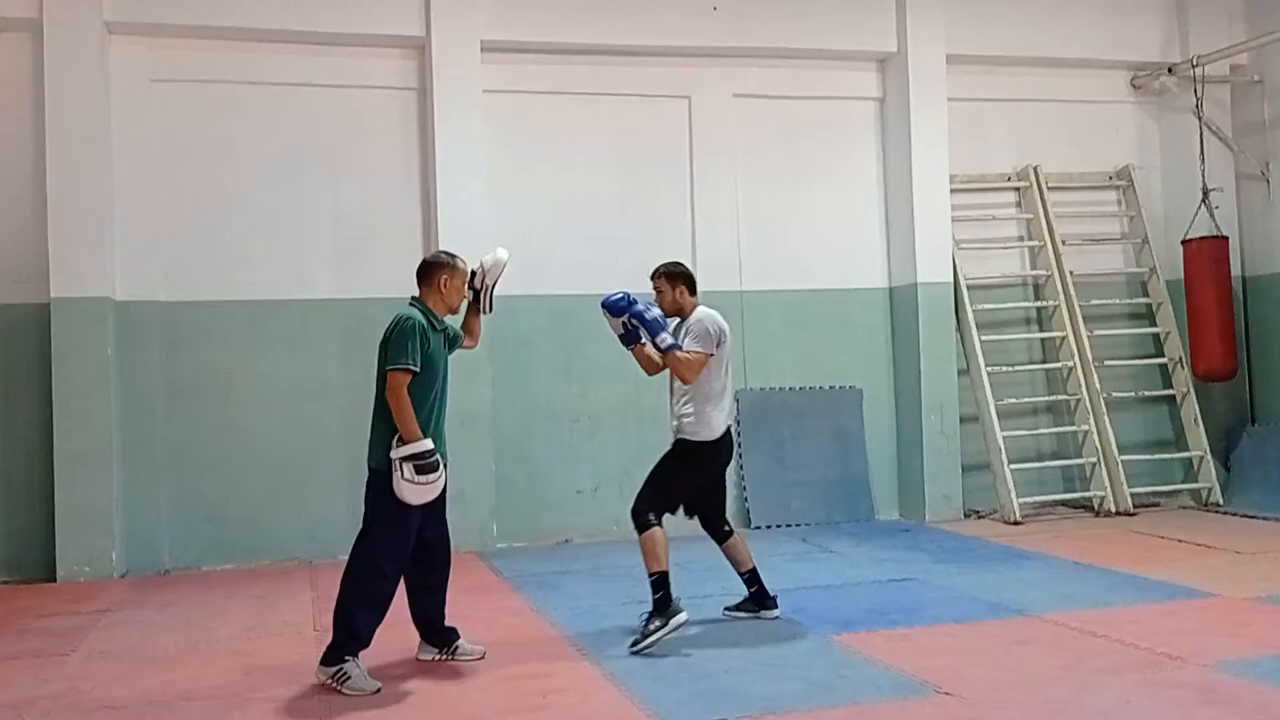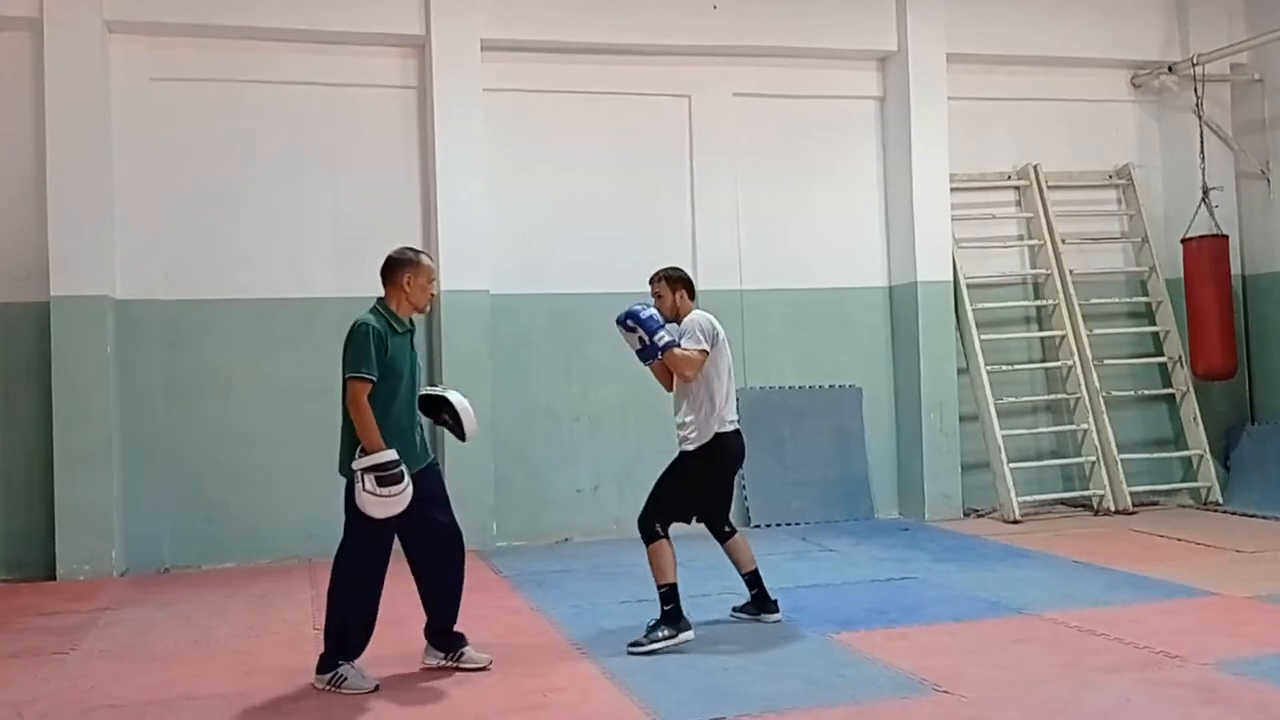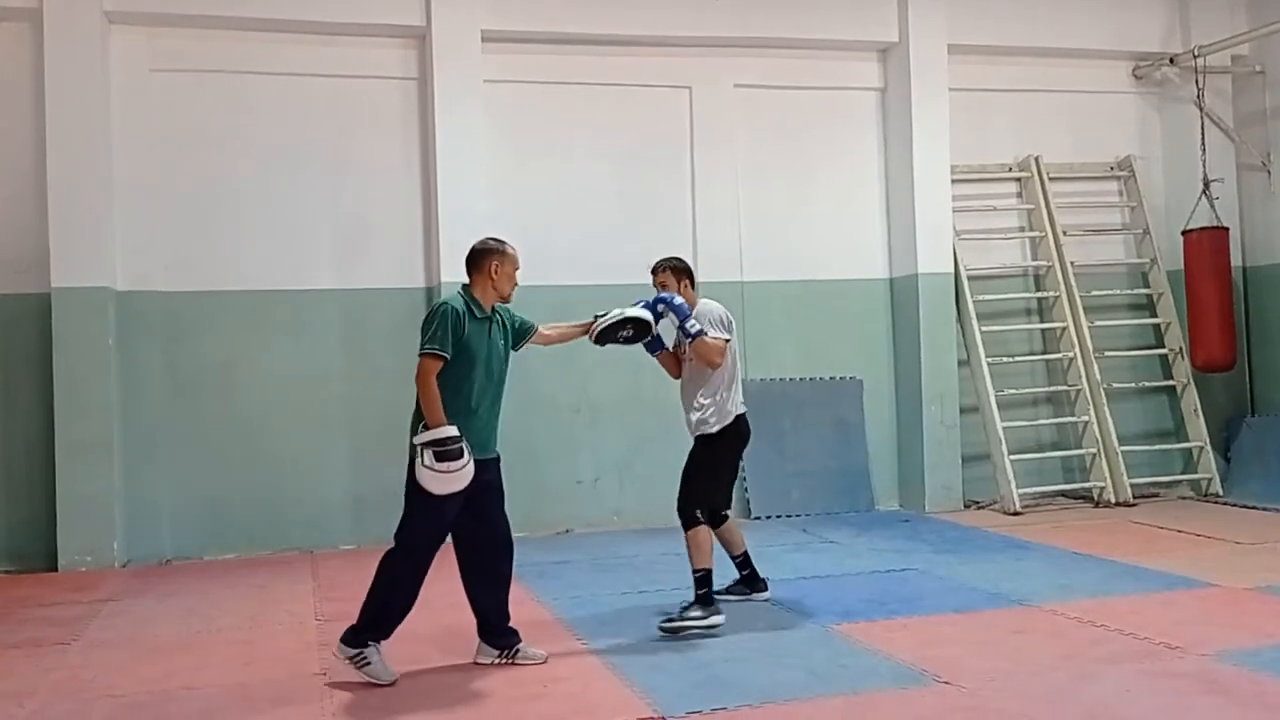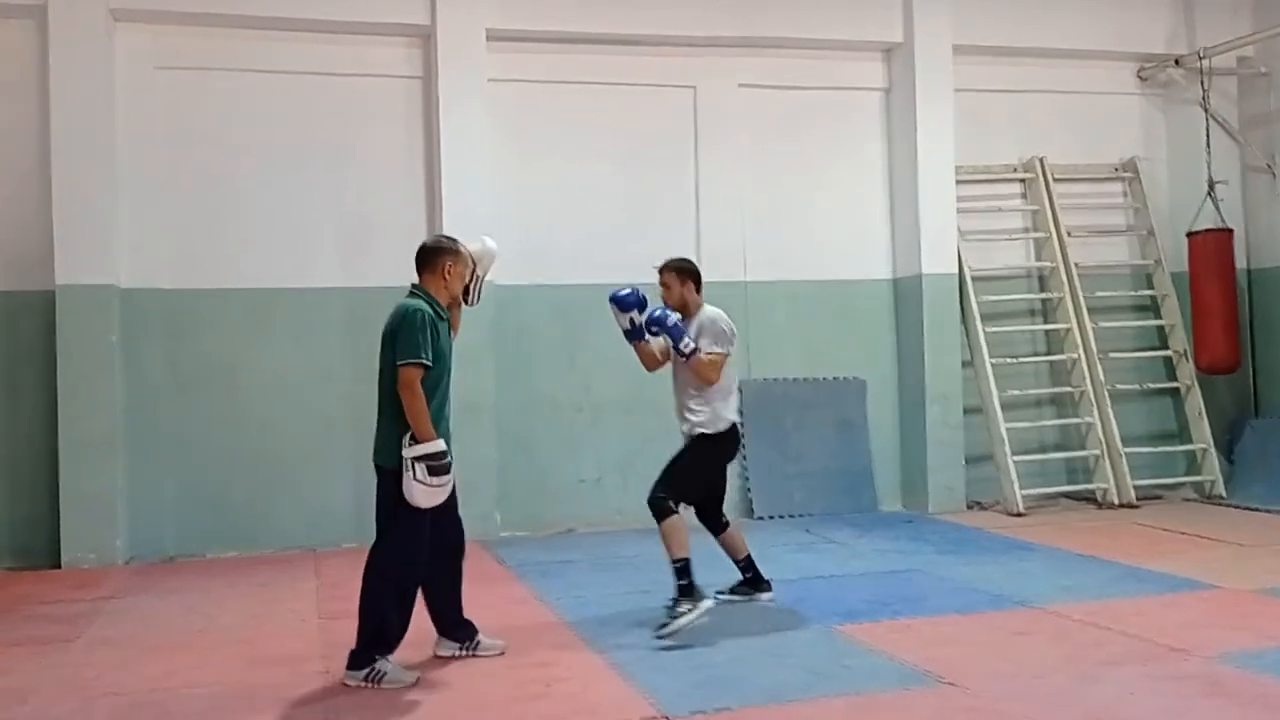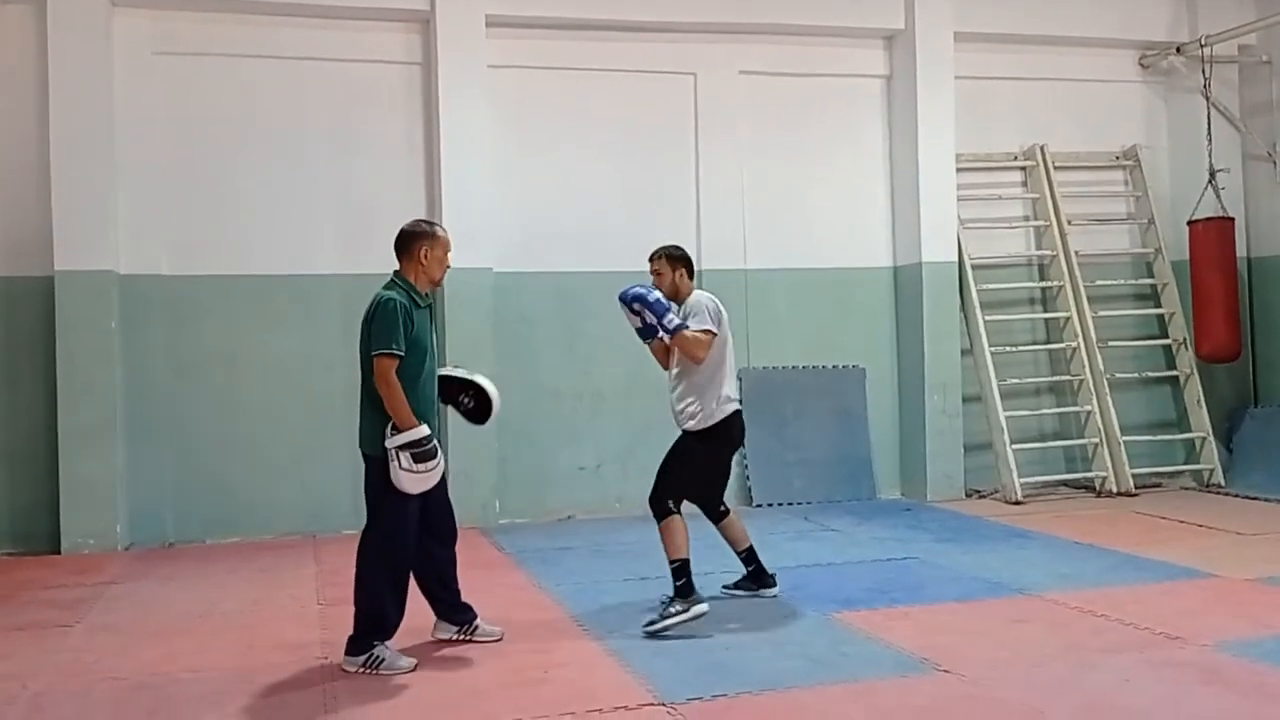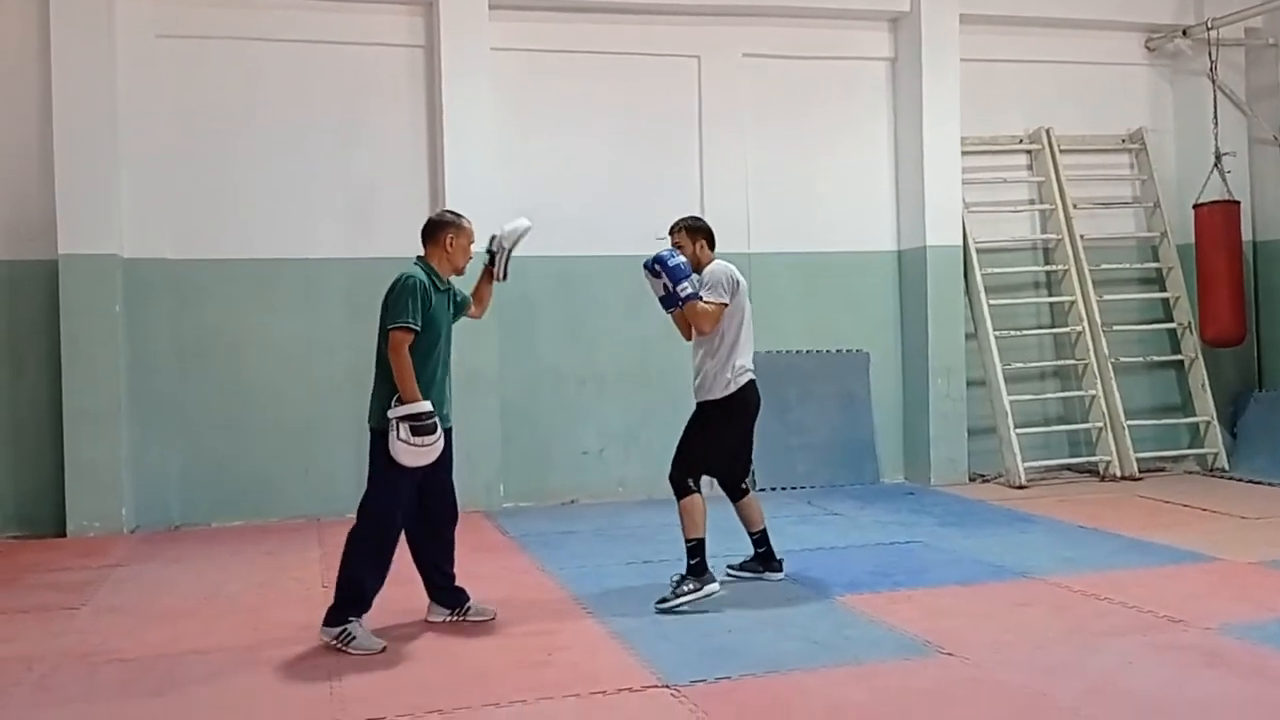
dt=0.7s
person 1, frame 1
left shoulder: (437, 327)
right shoulder: (409, 323)
left elbow: (470, 338)
right elbow: (395, 389)
left wrist: (479, 300)
right wrist: (418, 449)
left hip: (428, 460)
right hip: (399, 464)
left knee: (432, 554)
right knee: (380, 557)
left ankle: (436, 638)
right ankle: (339, 658)
person 1, frame 2
left shoulder: (406, 329)
right shoulder: (368, 329)
right elbow: (357, 398)
right wrist: (381, 460)
left hip: (418, 464)
left knee: (444, 548)
right knee: (362, 566)
left ankle: (443, 644)
right ankle: (334, 664)
person 1, frame 3
left shoulder: (502, 320)
right shoulder: (449, 311)
left elbow: (543, 335)
right elbow: (426, 375)
left wrist: (592, 326)
left hip: (482, 456)
left knee: (492, 548)
right knee: (414, 548)
left ankle: (497, 640)
right ankle: (361, 640)
person 1, frame 4
left shoulder: (431, 312)
right shoulder: (416, 313)
left elbow: (448, 336)
right elbow: (409, 384)
left wrist: (461, 300)
right wrist: (430, 444)
left hip: (430, 455)
right hip: (408, 458)
left knee: (447, 543)
right knee: (397, 556)
left ankle: (455, 633)
right ankle: (366, 660)
person 1, frame 5
left shoulder: (419, 303)
right shoulder: (391, 304)
right elbow: (384, 374)
left wrist: (445, 383)
right wrist: (412, 433)
right hip: (394, 447)
left knee: (438, 530)
right knee: (389, 541)
left ankle: (454, 616)
right ankle: (365, 646)
person 1, frame 6
left shoulder: (443, 289)
right shoulder: (412, 282)
left elbow: (476, 308)
right elbow: (397, 349)
left wrist: (492, 270)
right wrist: (415, 409)
left hip: (435, 423)
left knee: (438, 514)
right knee: (383, 518)
left ankle: (445, 598)
right ankle: (343, 618)
person 2, frame 1
left shoulder: (706, 320)
right shoulder: (688, 326)
left elbow: (688, 372)
right elbow: (654, 368)
left wrist: (659, 332)
right wrist: (627, 330)
left hip: (700, 441)
right hip: (714, 440)
left knee: (646, 511)
right knee: (716, 520)
left ankle: (664, 606)
right ankle: (760, 597)
person 2, frame 2
left shoulder: (697, 322)
right shoulder: (690, 328)
left elbow: (688, 371)
right elbow: (671, 382)
left wrist: (659, 333)
right wrist: (643, 344)
left hip: (709, 444)
right hip: (724, 442)
left knee: (652, 522)
right knee: (719, 524)
left ankle: (672, 619)
right ankle: (762, 600)
person 2, frame 3
left shoulder: (710, 312)
right shoulder: (689, 321)
left elbow: (716, 357)
right elbow: (677, 371)
left wrist: (685, 320)
right wrist: (651, 337)
left hip: (724, 426)
right hip: (712, 429)
left knee: (691, 506)
right knee: (713, 509)
left ankle: (703, 601)
right ankle: (751, 579)
person 2, frame 4
left shoulder: (712, 320)
right shoulder: (683, 322)
left elbow: (709, 375)
right elbow: (652, 362)
left wrist: (680, 338)
right wrist: (631, 327)
left hip: (714, 433)
right hip: (703, 434)
left knee: (662, 500)
right knee: (711, 515)
left ankle: (688, 594)
right ankle: (754, 581)
person 2, frame 5
left shoulder: (701, 302)
right shoulder: (684, 310)
left elbow: (698, 351)
right elbow: (669, 362)
left wrist: (666, 317)
right wrist: (644, 325)
left hip: (711, 424)
right hip: (716, 424)
left knee: (664, 499)
right knee: (711, 503)
left ankle: (684, 594)
right ankle: (759, 576)
person 2, frame 6
left shoulder: (719, 272)
right shoulder: (709, 278)
left elbow: (705, 323)
right elbow: (690, 332)
left wrist: (682, 282)
right wrist: (667, 293)
left hip: (726, 395)
right hip: (735, 395)
left knee: (683, 475)
right knee: (733, 480)
left ankle: (698, 572)
right ankle: (766, 558)
